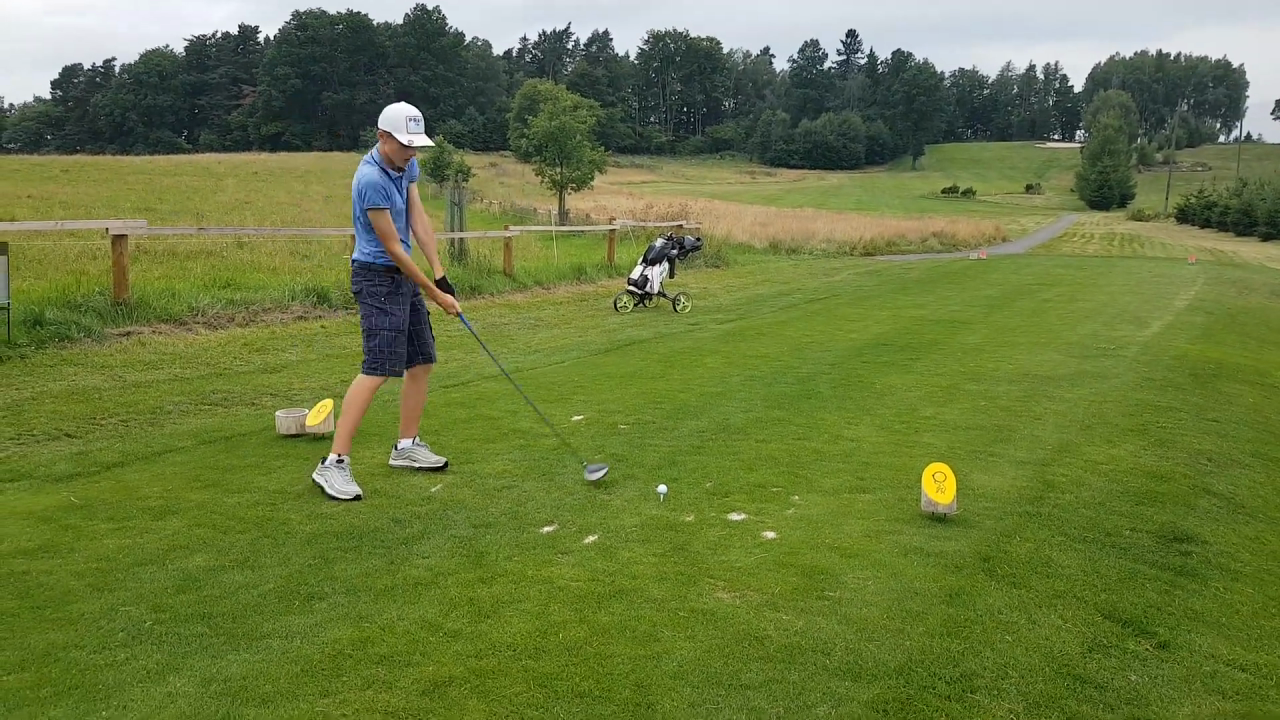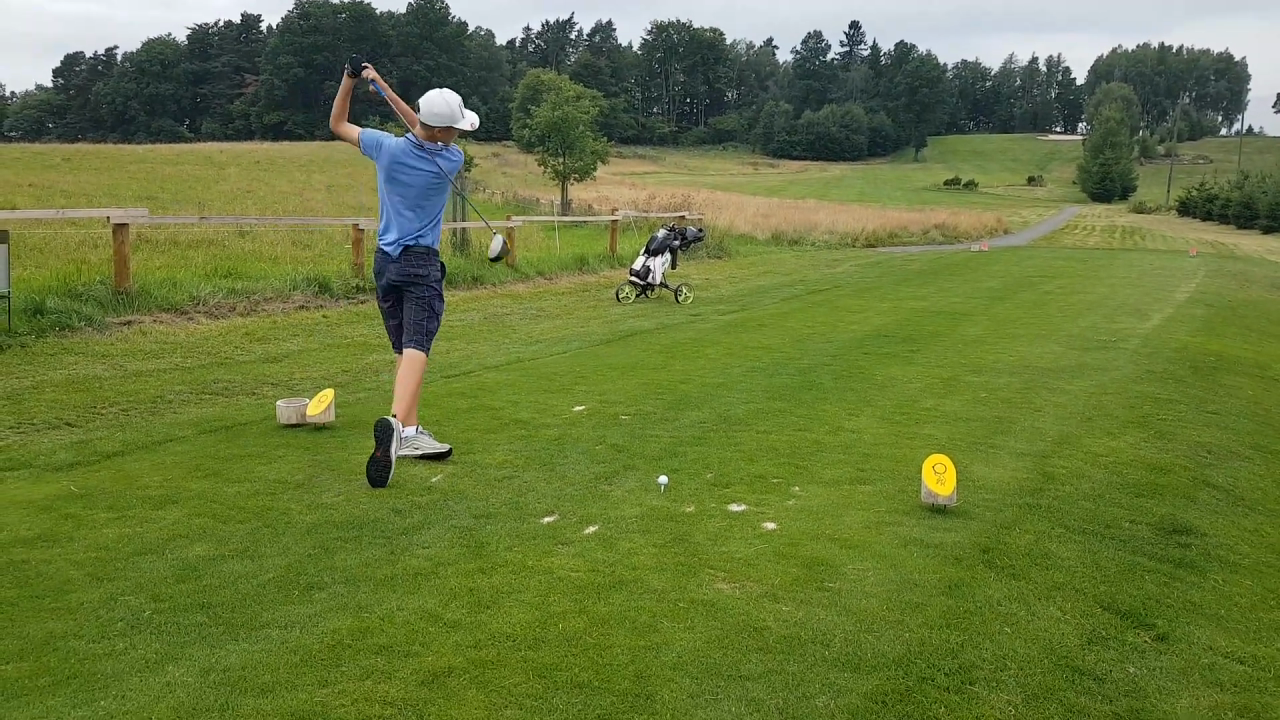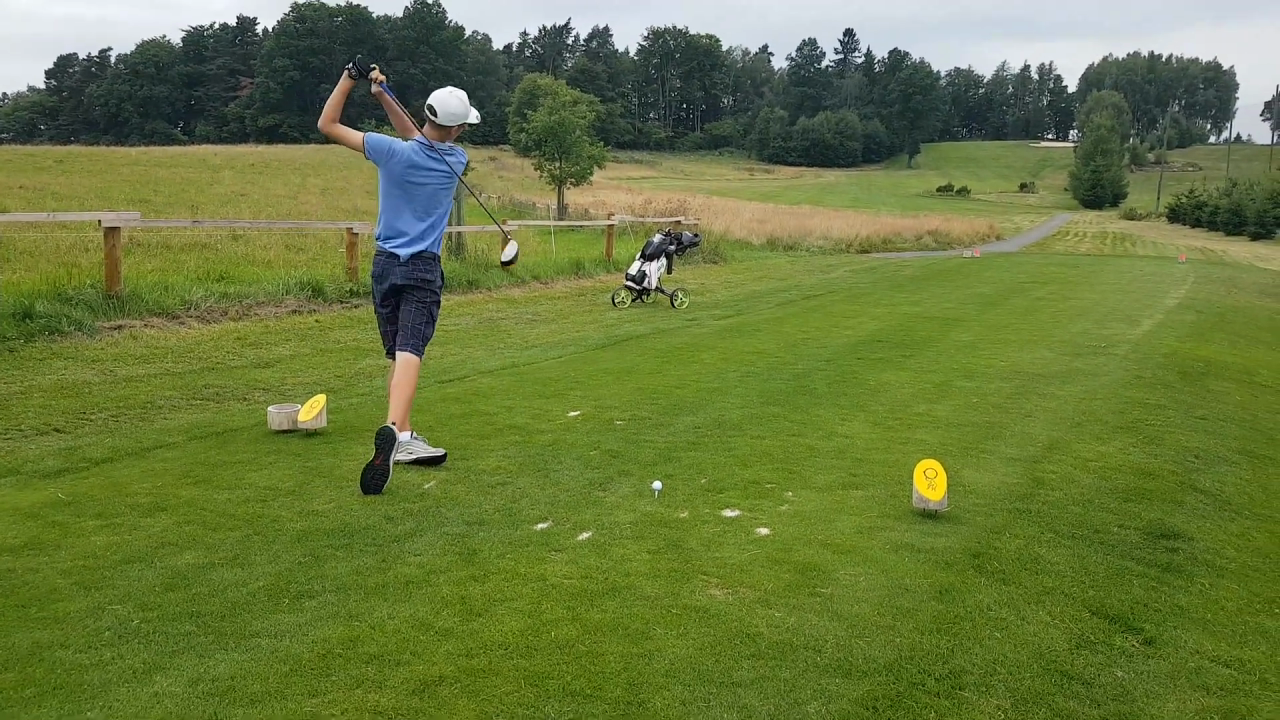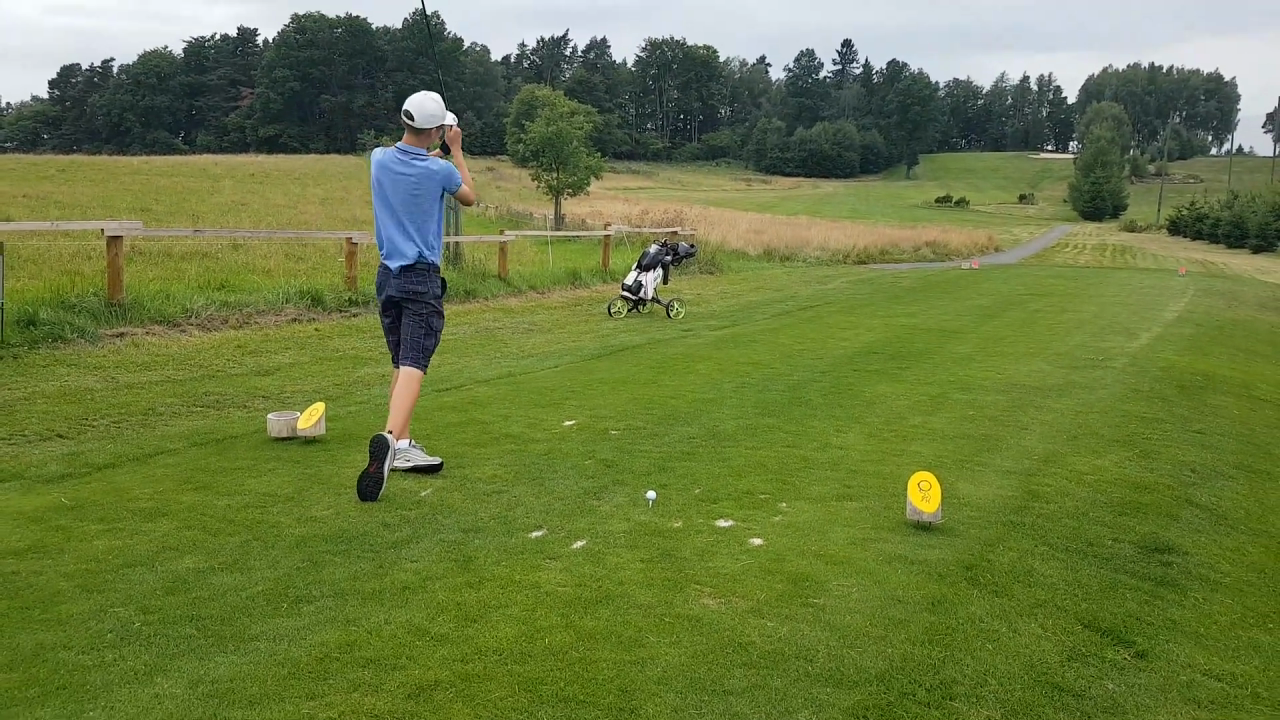
dt=0.4s
person 1, frame 1
left shoulder: (407, 167)
right shoulder: (370, 180)
left elbow: (419, 221)
right elbow: (394, 248)
left wrist: (440, 273)
right wrist: (432, 292)
left hip: (405, 280)
right hip: (377, 277)
left knee: (421, 363)
right knee: (377, 370)
left ankle: (406, 445)
right ankle: (334, 463)
person 1, frame 2
left shoulder: (384, 146)
right shoulder: (450, 159)
left elbow: (337, 126)
right elbow: (417, 126)
left wrist: (350, 79)
right wrist: (383, 86)
left hip: (385, 261)
right hip: (420, 264)
left knee: (407, 348)
right knee: (416, 349)
left ankle: (407, 433)
right ankle: (394, 425)
person 1, frame 3
left shoulder: (392, 152)
right shoulder: (457, 160)
left elbow: (327, 125)
left wrist: (349, 78)
right wrist: (384, 97)
left hip: (385, 264)
right hip: (424, 269)
left knee: (398, 353)
right knee: (409, 353)
left ankle: (404, 438)
right ankle: (392, 430)
person 1, frame 4
left shoulder: (379, 159)
right shoulder: (439, 169)
right elbow: (469, 197)
left wrist: (429, 147)
right wrist: (456, 151)
left hip: (387, 276)
right hip: (422, 279)
left knee: (402, 363)
right knee: (412, 365)
left ankle: (402, 446)
right ankle: (390, 440)
